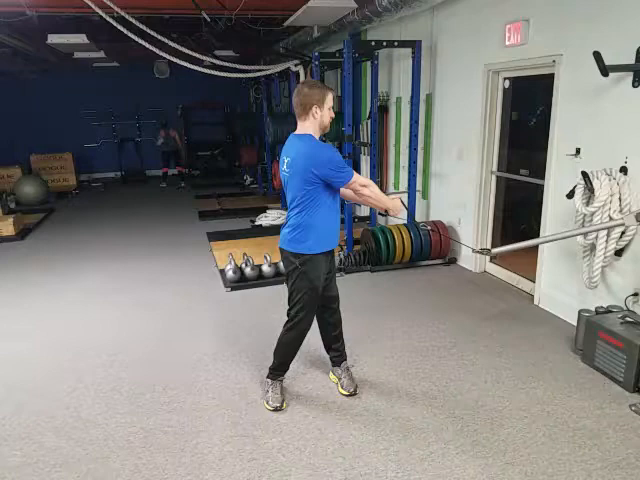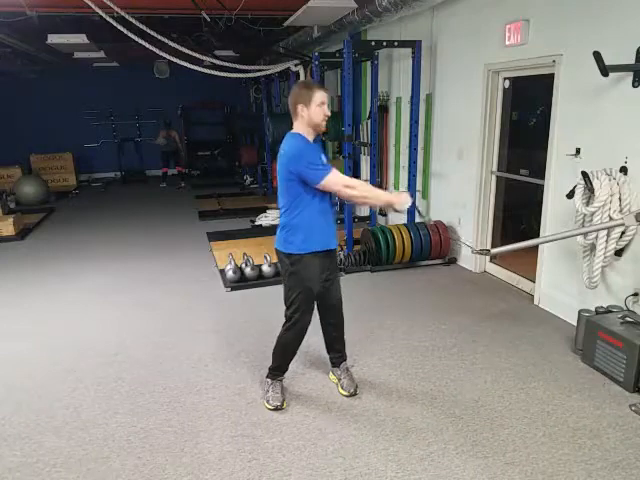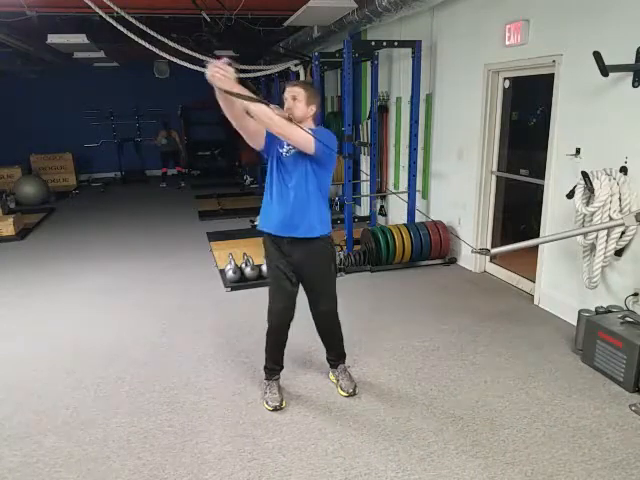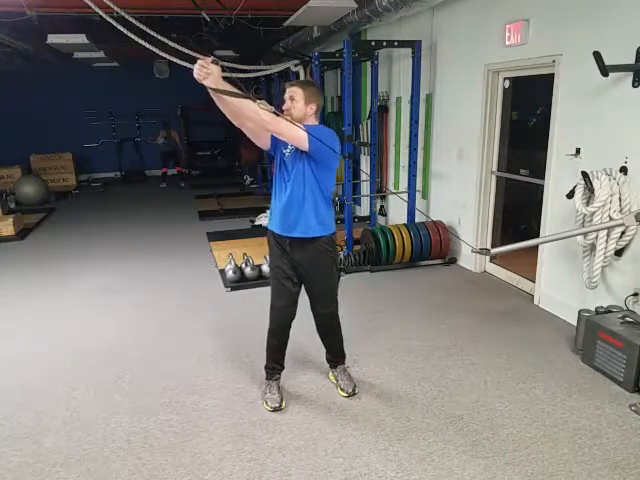
dt=0.7s
person 1, frame 1
left shoulder: (294, 146)
right shoulder: (318, 153)
left elbow: (339, 189)
right elbow: (361, 185)
left wrist: (377, 202)
right wrist: (389, 204)
left hip: (317, 247)
right hip: (305, 251)
left knee: (329, 307)
right knee: (300, 318)
left ankle: (339, 364)
right ankle: (274, 378)
person 1, frame 2
left shoulder: (305, 147)
right shoulder: (298, 150)
left elbow: (339, 189)
right elbow: (344, 186)
left wrist: (381, 198)
right wrist: (392, 198)
left hip: (321, 247)
right hip: (300, 251)
left knee: (332, 309)
right knee: (298, 319)
left ankle: (338, 365)
right ankle: (274, 378)
person 1, frame 3
left shoulder: (325, 140)
right shoulder: (273, 142)
left elbow: (282, 127)
right elbow: (241, 122)
left wrist: (238, 89)
right wrist: (222, 88)
left hip: (315, 242)
right hip: (278, 241)
left knee: (326, 311)
right knee: (279, 315)
left ankle: (338, 366)
right ankle: (271, 378)
person 1, frame 4
left shoulder: (325, 139)
right shoulder: (282, 141)
left elbow: (269, 122)
right elbow: (245, 121)
left wrist: (220, 84)
right wrist: (212, 86)
left hip: (317, 242)
right hip: (281, 240)
left knee: (326, 310)
right knee: (280, 313)
left ankle: (337, 365)
right ankle: (272, 377)
